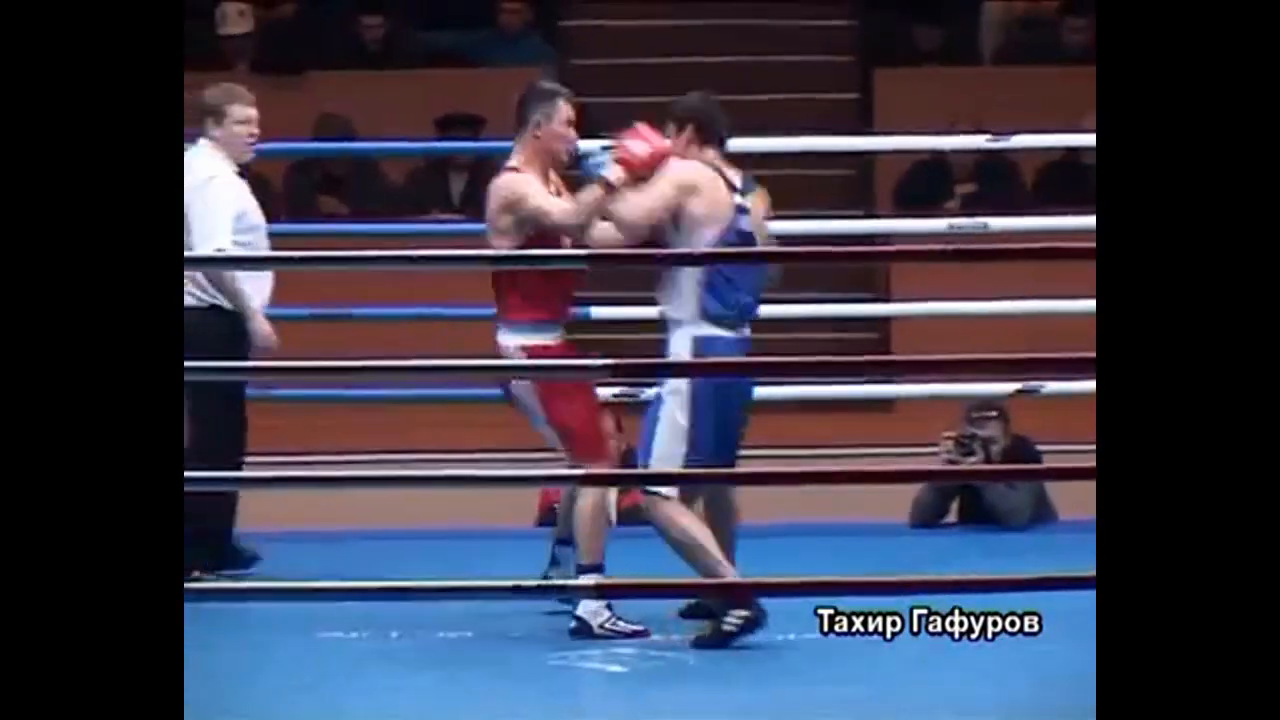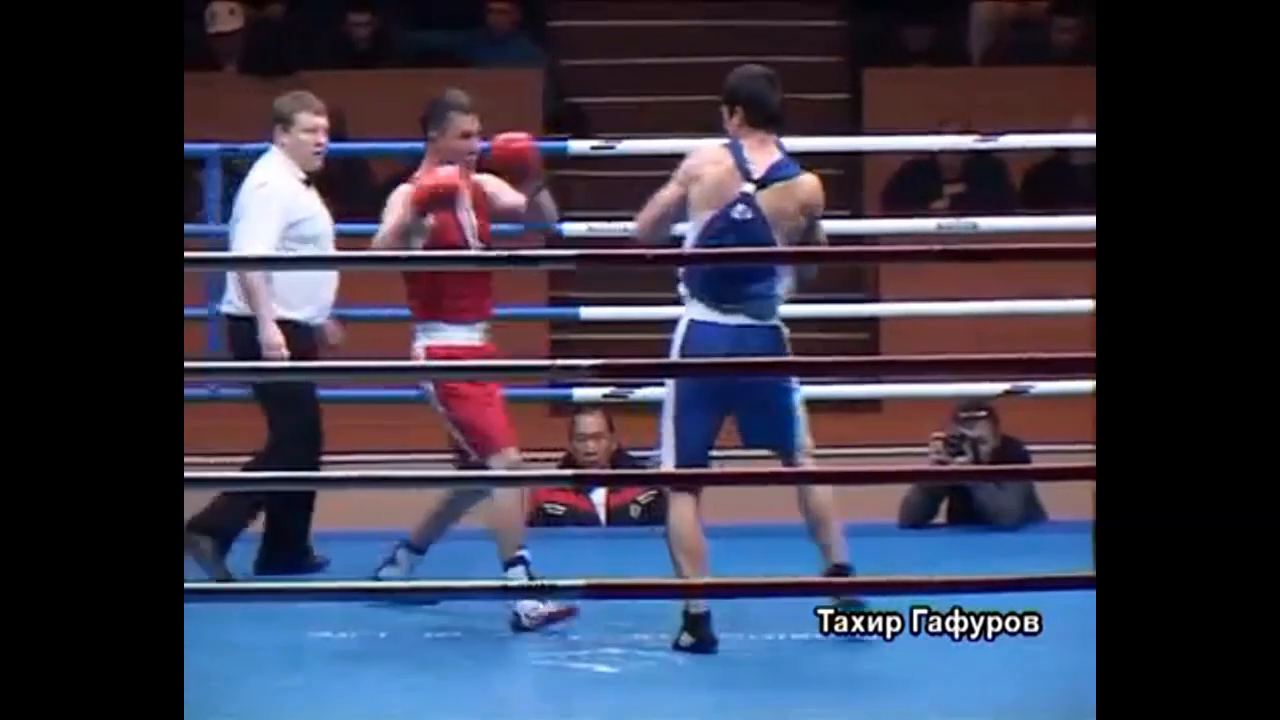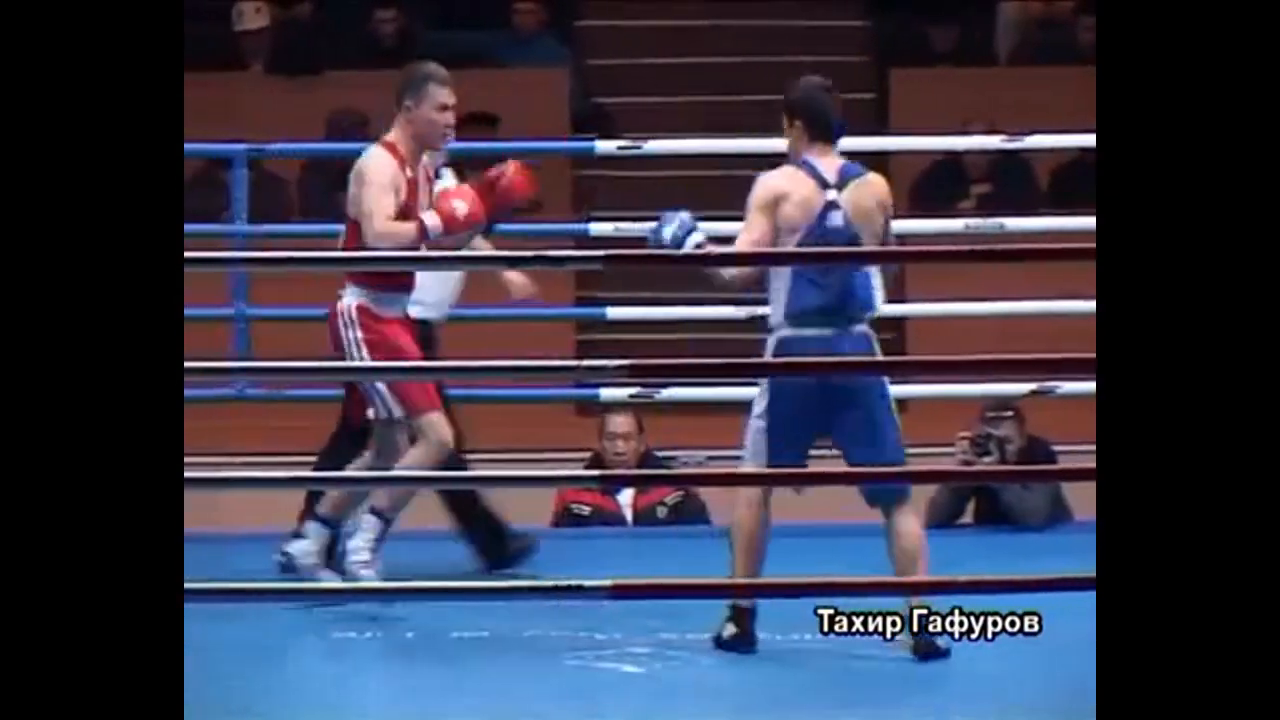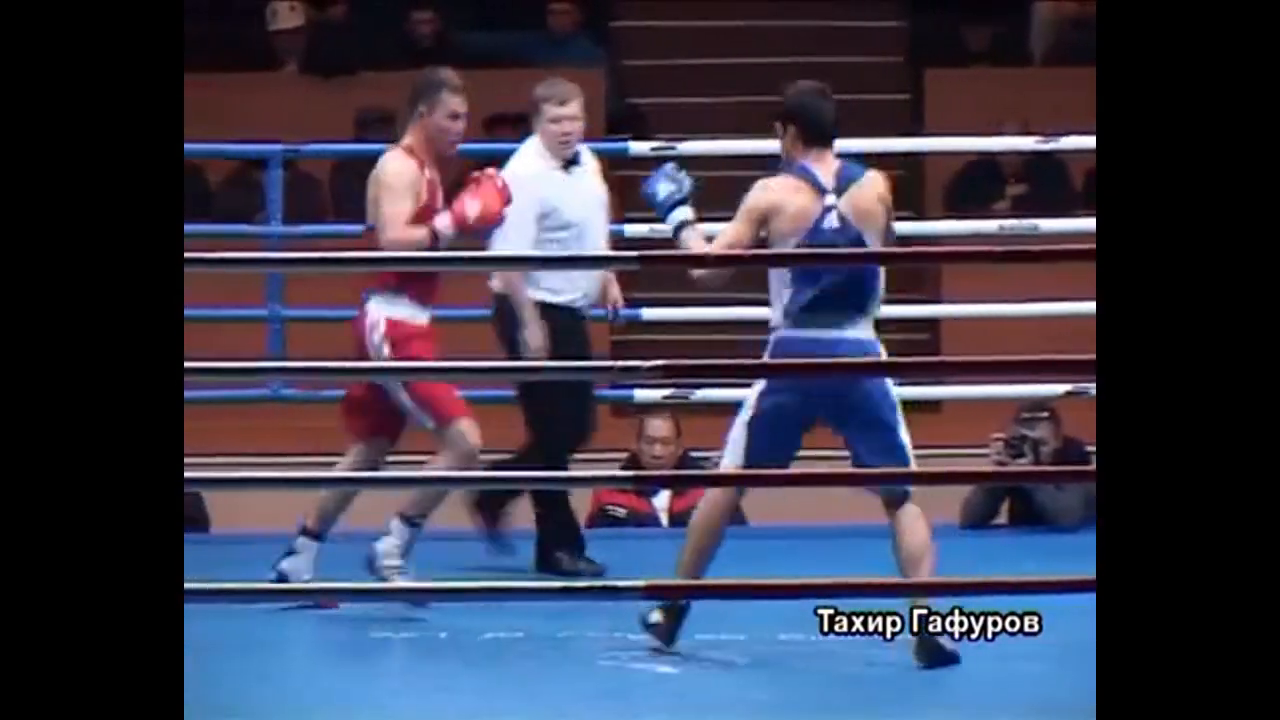
dt=0.3s
person 1, frame 1
left shoulder: (684, 177)
right shoulder: (754, 194)
left elbow: (628, 222)
left hip: (699, 355)
right hip: (732, 350)
left knee: (658, 494)
right knee: (712, 478)
left ankle: (736, 598)
right ankle: (723, 590)
person 1, frame 2
left shoulder: (701, 164)
right shoulder: (806, 189)
left elbow: (647, 226)
left wrist: (674, 213)
left hip: (702, 338)
right hip: (763, 341)
left knee: (683, 484)
right knee: (799, 465)
left ankle: (697, 618)
right ankle: (839, 576)
person 1, frame 3
left shoulder: (775, 186)
right shoulder: (876, 189)
left elbow: (739, 272)
left wrist: (688, 240)
left hip: (794, 354)
right hip: (855, 352)
left knee: (755, 484)
right knee: (896, 496)
left ankle: (741, 618)
right ankle: (921, 625)
person 1, frame 4
left shoulder: (768, 195)
right shoulder: (874, 187)
left elbow: (710, 265)
left wrist: (677, 212)
left hip: (794, 357)
right hip: (856, 353)
left knee: (723, 483)
right knee: (901, 499)
left ankle: (672, 608)
right ankle: (928, 631)
person 2, frame 1
left shoulder: (545, 178)
right shoulder: (517, 188)
right elbow: (571, 219)
right wrist: (618, 168)
left hip: (548, 340)
right hip: (531, 347)
left knee: (586, 460)
right knee: (596, 466)
left ankle: (565, 571)
right ankle: (590, 606)
person 2, frame 2
left shoulder: (481, 187)
right shoulder: (409, 196)
left elbow: (542, 220)
right elbow: (388, 244)
left wrist: (530, 178)
right wrist: (428, 203)
left hip: (475, 346)
right hip: (440, 350)
left knee: (481, 473)
right knee: (506, 464)
left ankle: (398, 566)
right ankle: (524, 598)
person 2, frame 3
left shoulder: (420, 167)
right shoulder: (378, 163)
left elbow: (447, 242)
right elbow: (381, 242)
left wrist: (488, 206)
right wrist: (439, 220)
left hip: (389, 316)
right hip: (368, 317)
left knee: (387, 445)
right knee: (436, 436)
left ankle: (308, 545)
right ankle: (361, 547)
person 2, frame 4
left shoulder: (425, 169)
right shoulder: (398, 168)
left elbow: (437, 246)
right elbow: (394, 249)
left wrist: (474, 215)
right wrist: (455, 221)
left hip: (403, 326)
right hip: (393, 329)
left knee: (366, 455)
right knee: (463, 443)
left ankle: (298, 563)
right ankle: (392, 547)
person 3, frame 1
left shoulder: (209, 169)
right shoulder: (213, 176)
right elbow: (214, 257)
right wrist: (253, 314)
left hip: (213, 319)
right hip: (215, 320)
left knee: (224, 433)
right knee: (214, 441)
left ankle: (216, 544)
right ankle: (195, 557)
person 3, frame 2
left shoulder: (296, 184)
right shoulder: (272, 185)
right elbow: (249, 261)
left wrist: (320, 319)
right wrist: (266, 325)
left hip: (291, 328)
right hip: (268, 330)
left knee: (300, 438)
right knee: (294, 442)
left ankle: (285, 548)
right ankle: (210, 529)
person 3, frame 3
left shoulder: (445, 181)
left elbow: (465, 236)
left wrist: (504, 274)
left hip: (417, 330)
left knee: (351, 438)
right ankle: (493, 545)
person 3, frame 4
left shoulder: (587, 163)
right shoulder: (526, 173)
right elbow: (510, 257)
left wrist: (607, 281)
right wrist: (530, 323)
left hip: (570, 312)
right hip: (535, 314)
left knee: (576, 425)
right knee: (555, 430)
left ankle: (493, 497)
right ankle: (557, 545)
